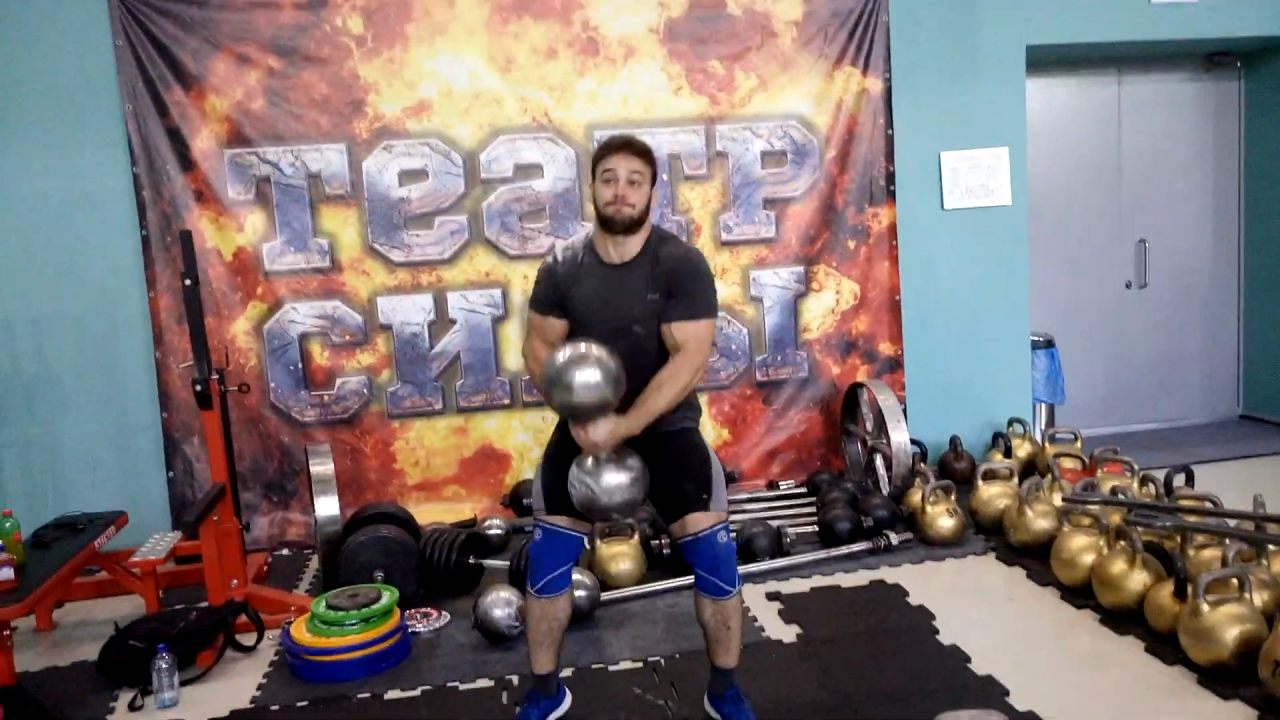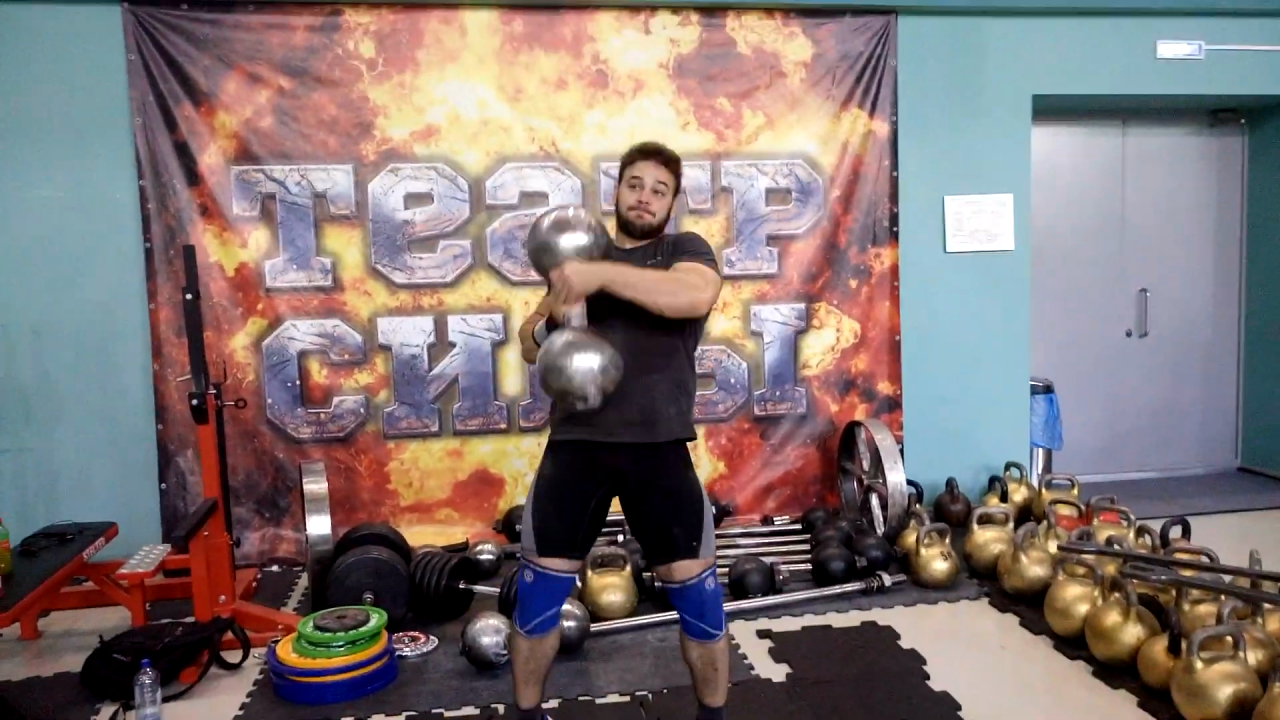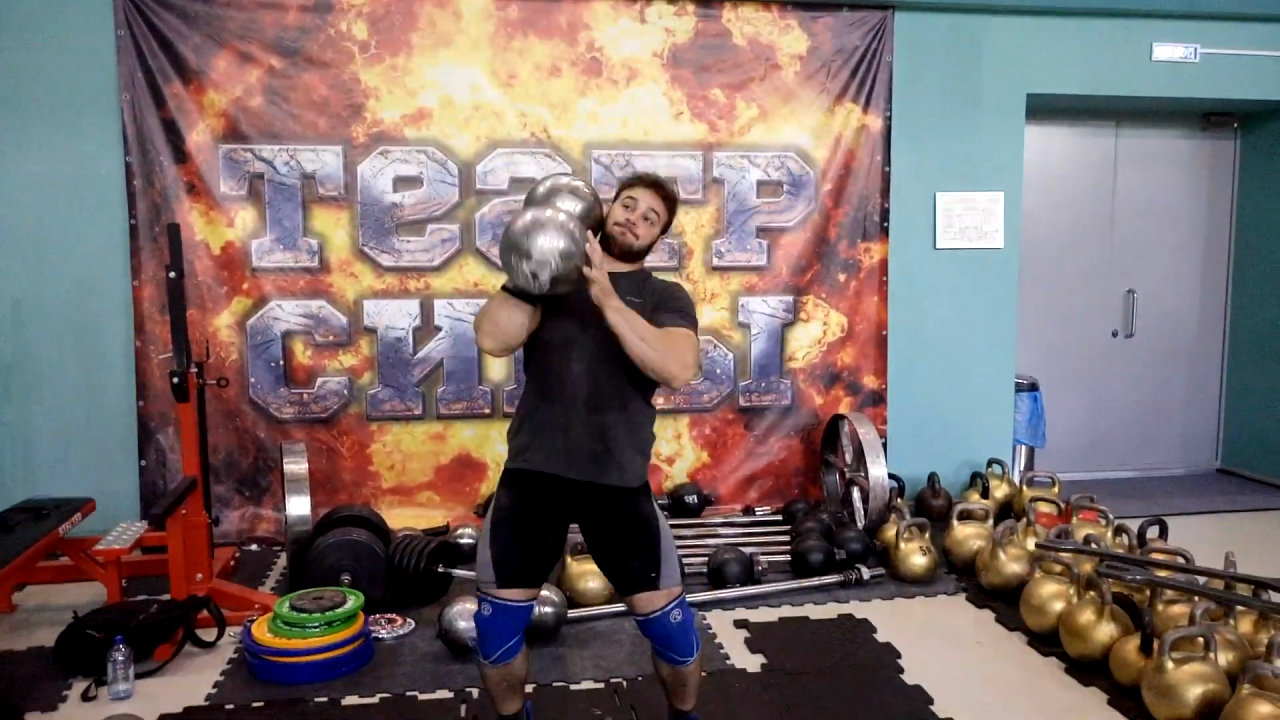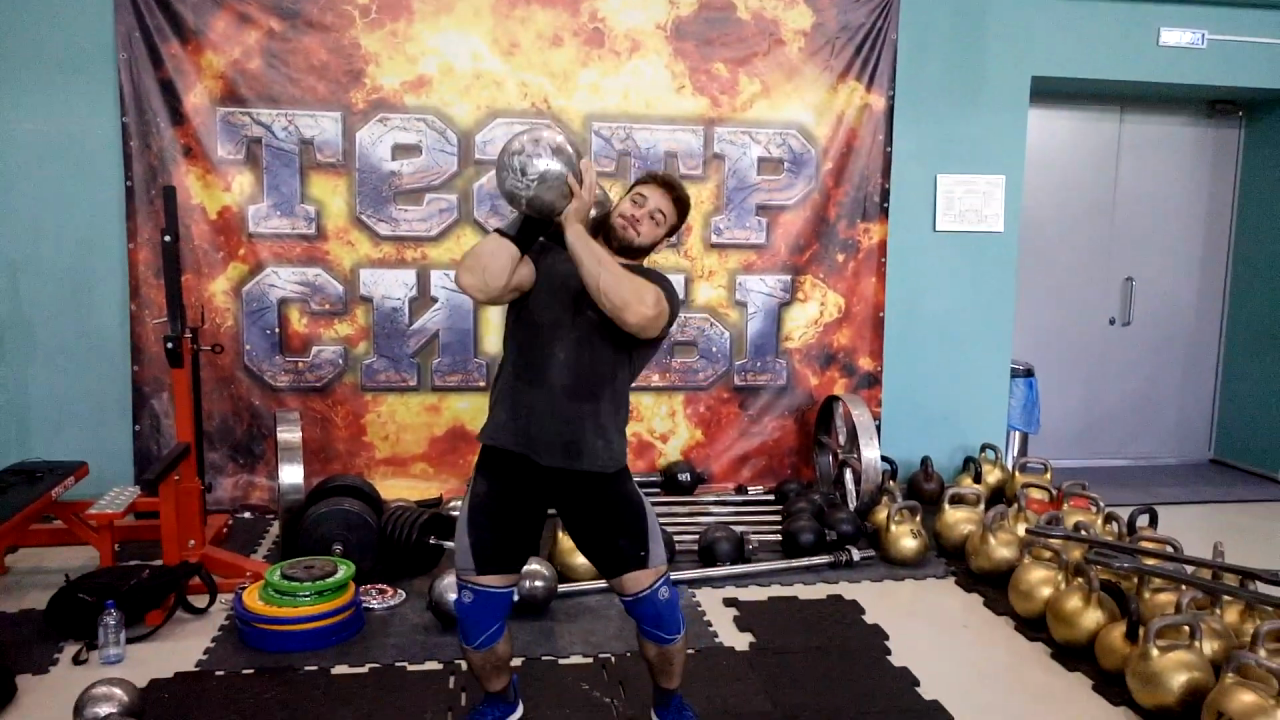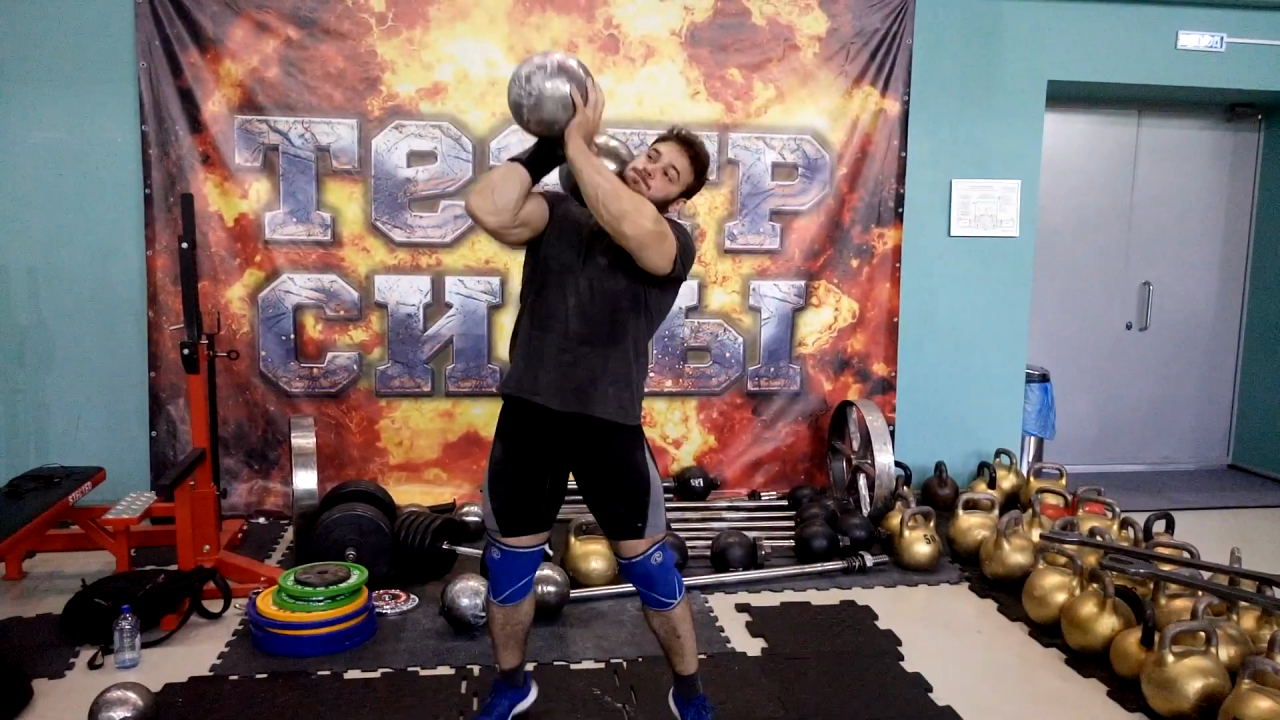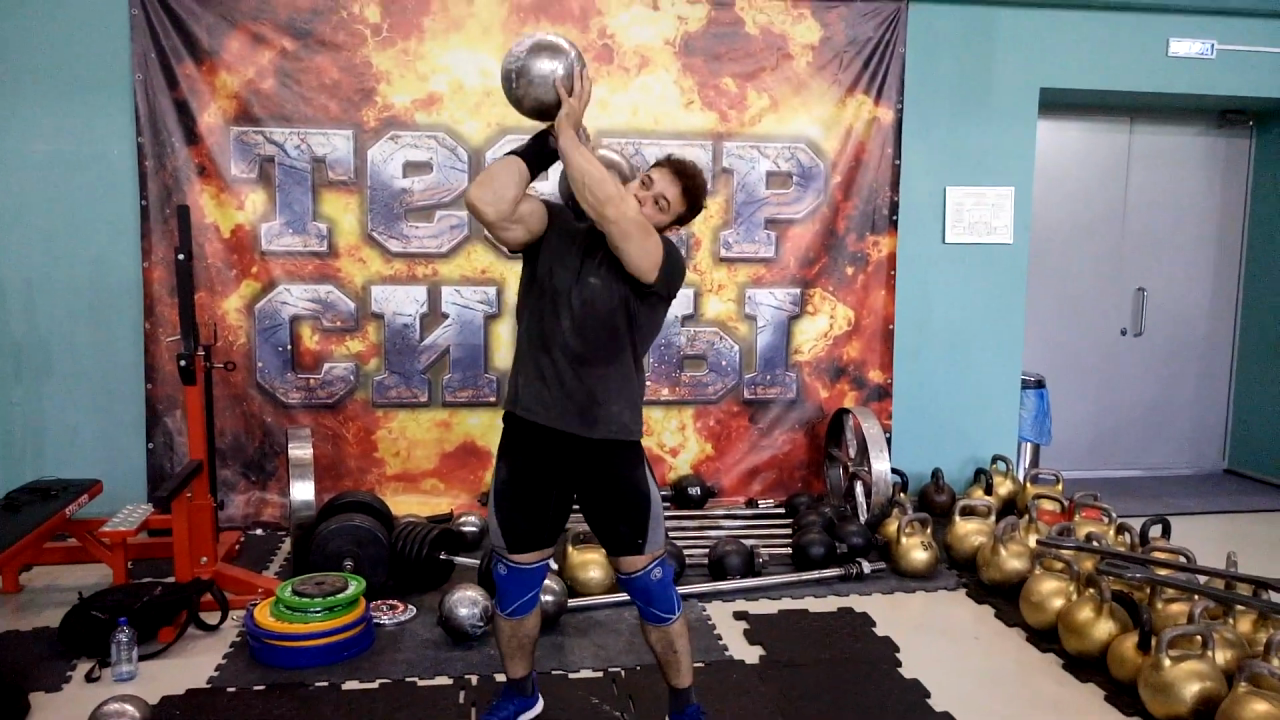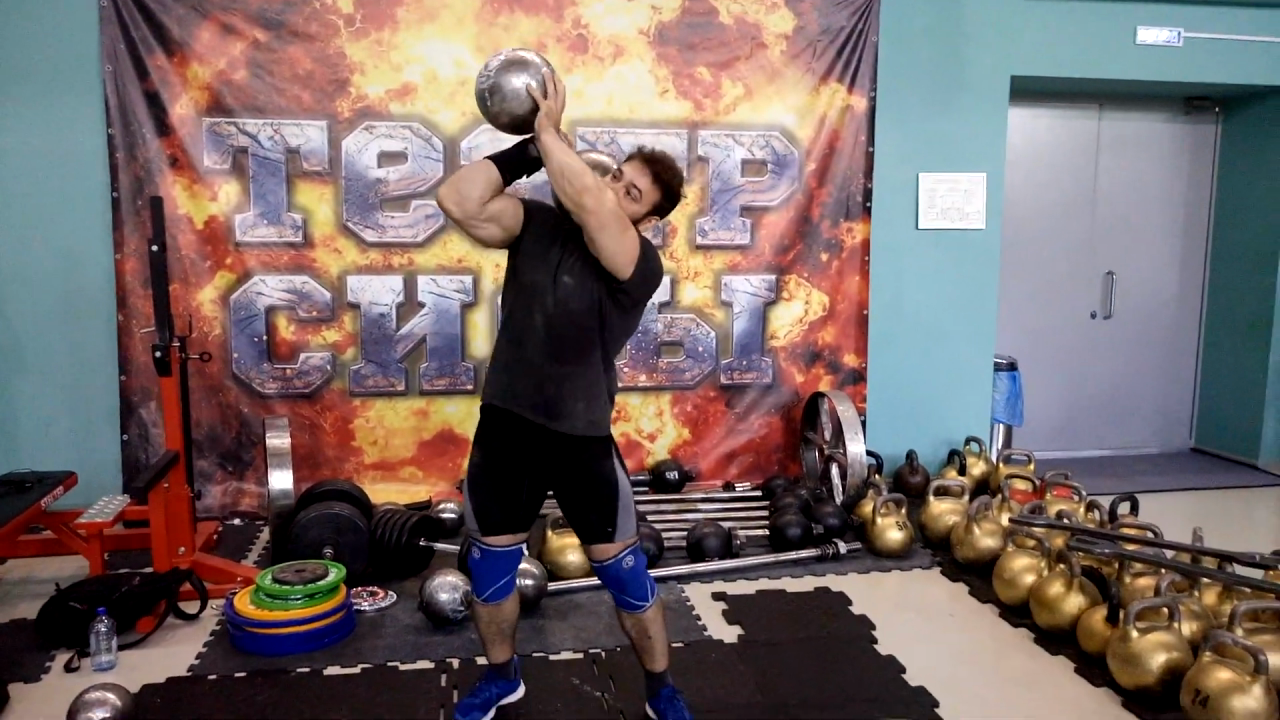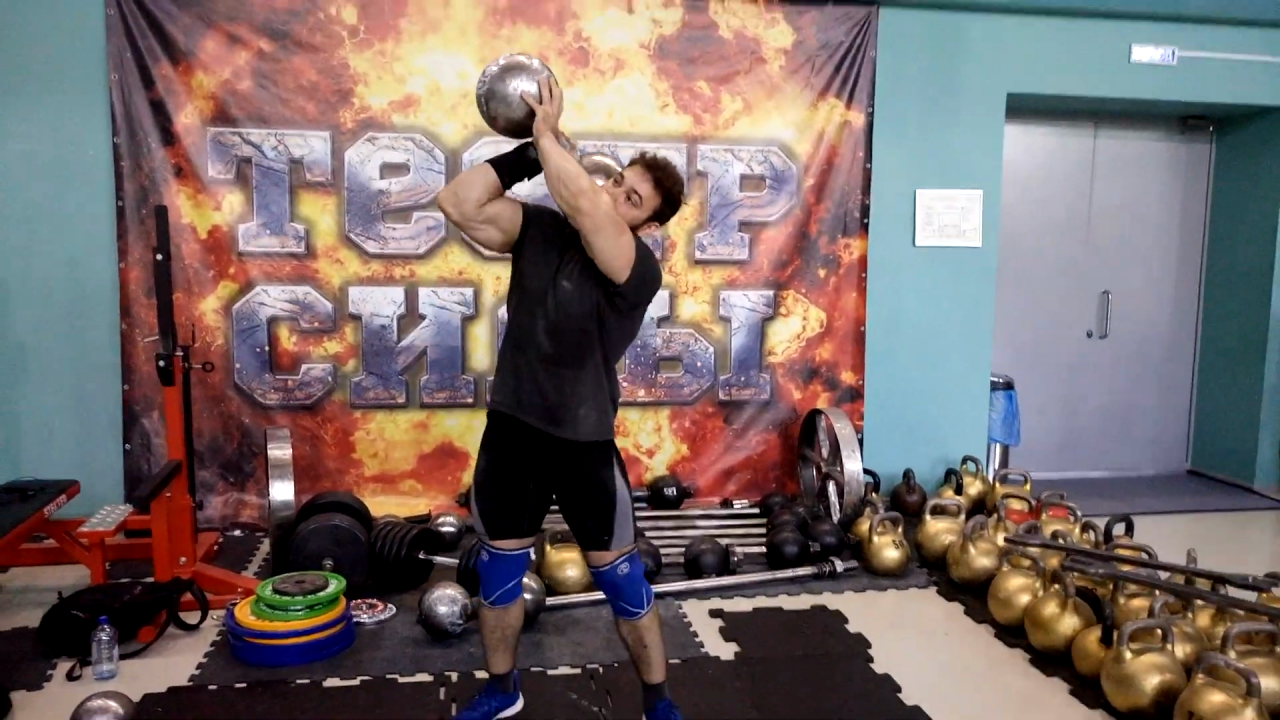
dt=0.2s
person 1, frame 1
left shoulder: (681, 262)
right shoulder: (563, 266)
left elbow: (689, 359)
right elbow: (539, 345)
left wrist: (625, 428)
right wrist: (573, 414)
left hip: (665, 421)
right hip: (585, 412)
left knee: (712, 550)
right knee: (549, 555)
person 1, frame 2
left shoulder: (687, 251)
right shoulder: (574, 256)
left elbow: (694, 295)
right elbow: (529, 344)
left wrist: (601, 274)
right wrist: (550, 316)
left hip: (658, 444)
right hip: (575, 439)
left knee: (694, 586)
right knee: (541, 586)
person 1, frame 3
left shoulder: (664, 296)
left elbow: (679, 369)
right elbow: (492, 340)
left wrist: (607, 298)
left hip: (616, 480)
right hip: (532, 471)
left knee: (667, 620)
right knee: (498, 618)
person 1, frame 4
left shoulder: (654, 288)
right shoulder: (543, 257)
left elbow: (632, 311)
right elbow: (475, 282)
left wrist: (573, 226)
right wrist: (534, 217)
left hip: (594, 464)
right hip: (510, 456)
left knee: (655, 603)
right knee: (477, 608)
person 1, frame 5
left shoulder: (671, 242)
right shoulder: (558, 212)
left elbow: (632, 225)
right elbow: (485, 208)
left wrist: (578, 144)
right wrist: (546, 147)
left hip: (608, 421)
right hip: (528, 413)
left knee: (648, 564)
right knee: (508, 564)
person 1, frame 6
left shoulder: (662, 263)
right shoulder: (552, 230)
left elbow: (616, 214)
right elbow: (487, 202)
left wrist: (568, 131)
right wrist: (543, 140)
left hip: (608, 444)
right hip: (531, 435)
left knee: (647, 582)
right knee: (516, 579)
person 1, frame 7
left shoulder: (640, 264)
right shoulder: (536, 226)
left elbow: (590, 205)
right elbow: (457, 201)
left wrist: (548, 131)
right wrist: (526, 149)
left hip: (580, 435)
right hip: (505, 425)
left knee: (621, 570)
right knee: (490, 566)
person 1, frame 8
left shoulder: (639, 268)
right shoulder: (538, 229)
left elbow: (584, 205)
right elbow: (457, 202)
left wrist: (546, 132)
right wrist: (527, 153)
left hip: (583, 441)
right hip: (511, 429)
left knee: (619, 576)
right knee: (499, 571)
